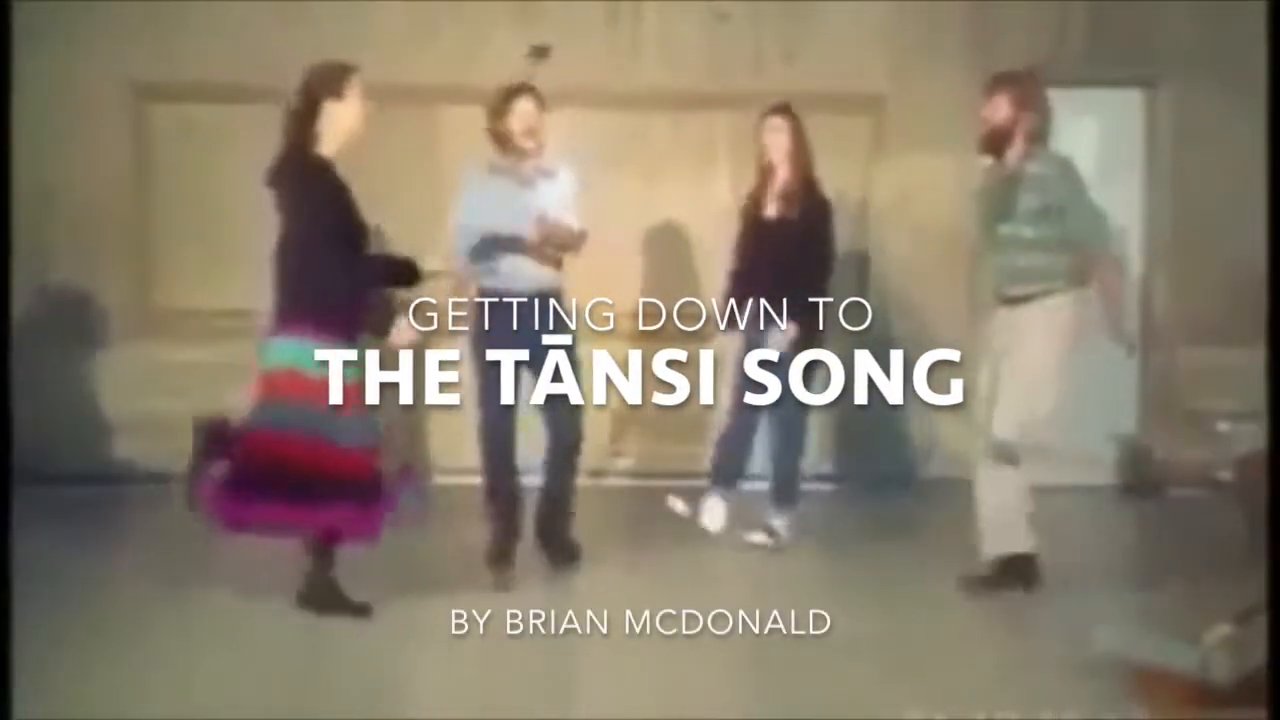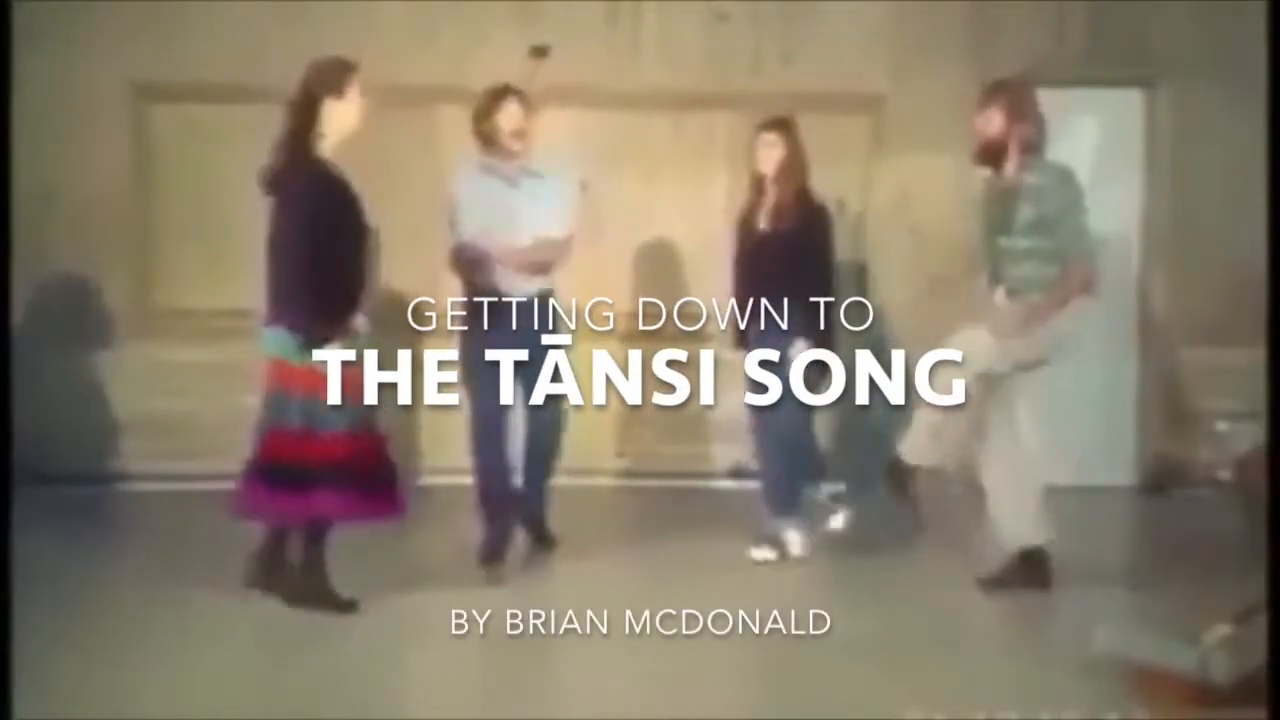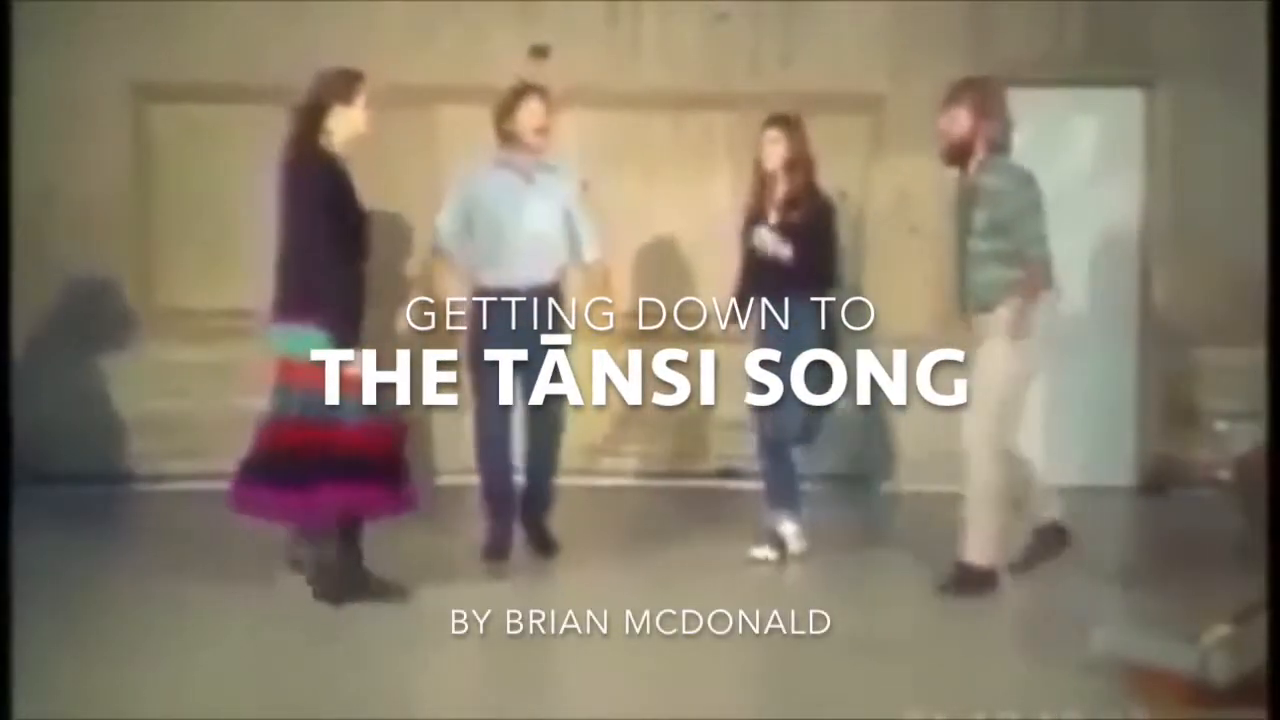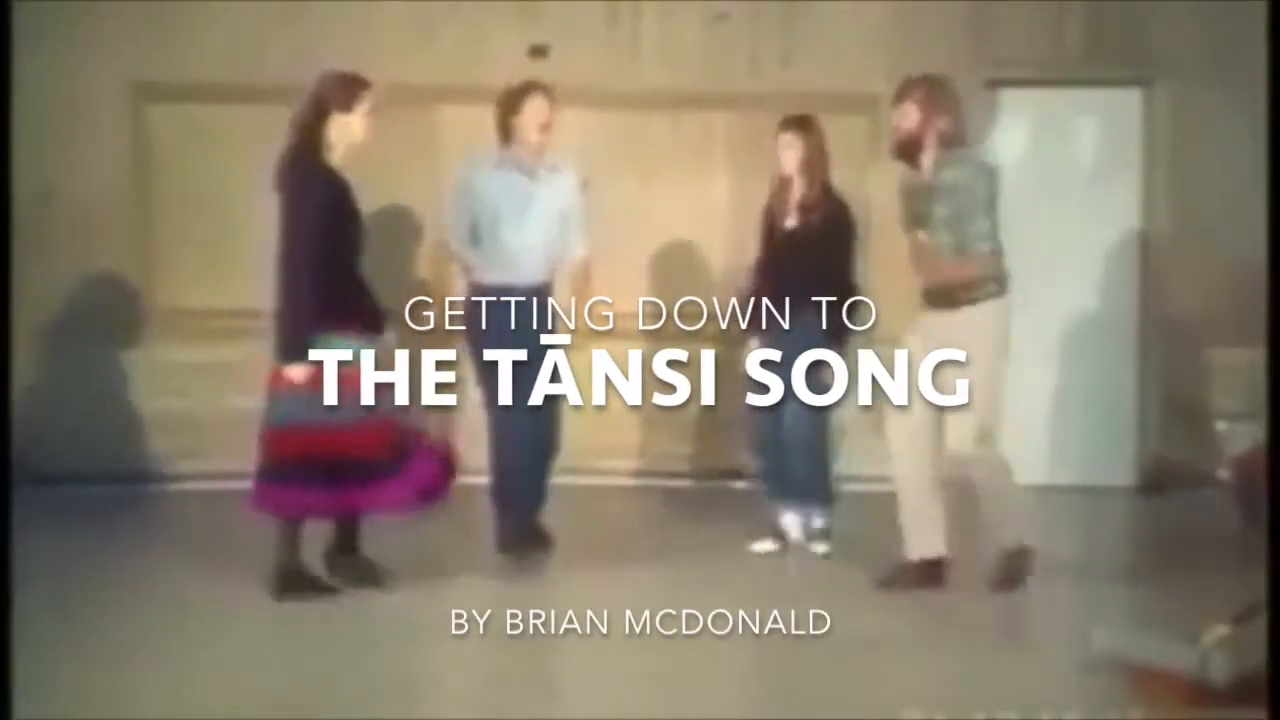
dt=0.4s
person 1, frame 1
left shoulder: (307, 175)
right shoulder: (314, 178)
left elbow: (344, 258)
right elbow: (328, 262)
left wrist: (413, 272)
left hip: (318, 335)
right hip: (315, 340)
left knee: (319, 460)
right knee: (323, 462)
person 1, frame 2
left shoulder: (315, 171)
right shoulder: (307, 174)
right elbow: (293, 259)
left wrist: (345, 314)
right wrist: (317, 335)
left hip: (317, 329)
right hip: (306, 335)
left knee: (313, 449)
right knee: (324, 450)
left ankle: (271, 561)
right ankle: (308, 573)
person 1, frame 3
left shoulder: (312, 170)
right shoulder: (321, 173)
right elbow: (326, 261)
left wrist: (346, 335)
right wrist: (348, 341)
left hip: (312, 328)
right hip: (317, 332)
left knee: (336, 445)
right knee: (342, 446)
left ankle: (333, 558)
right ankle: (334, 564)
person 1, frame 4
left shoulder: (316, 178)
right shoulder: (316, 183)
right elbow: (301, 268)
left wrist: (374, 316)
right wrist: (298, 350)
left hip: (331, 334)
right hip: (322, 340)
left knee: (322, 449)
right knee: (351, 442)
left ankle: (291, 566)
right ankle: (343, 553)
person 2, frame 1
left shoulder: (1055, 174)
right shoulder: (994, 177)
left elbow: (1099, 253)
left wrist: (1116, 320)
right wrist: (985, 308)
left hip: (1045, 313)
right hip: (1003, 315)
left knee: (1008, 430)
right knee: (995, 433)
right ankle: (1010, 554)
person 2, frame 2
left shoulder: (1053, 183)
right shoulder: (997, 187)
left elbow: (1080, 269)
left wrist: (1027, 317)
right wrist: (983, 288)
left hip: (1049, 317)
right hip: (1019, 313)
left knee: (956, 357)
right knee: (1004, 435)
left ankle: (915, 454)
right ankle: (1026, 553)
person 2, frame 3
left shoulder: (1011, 184)
right shoulder: (969, 184)
left elbow: (1038, 268)
left wrist: (1019, 314)
right wrist: (960, 307)
left hip: (1013, 324)
right hip: (989, 321)
left knee: (981, 434)
right knee: (989, 435)
left ankle: (978, 562)
right ankle: (1048, 523)
person 2, frame 4
left shoulder: (970, 175)
right shoulder: (914, 182)
left elbow: (986, 260)
left wrist: (935, 273)
left hip: (972, 317)
right hip: (929, 317)
left knee: (967, 442)
right knee: (904, 430)
left ankle: (1013, 544)
right ankle: (924, 555)
person 3, frame 1
left shoulder: (562, 180)
right shoulder: (477, 186)
left elbow: (573, 238)
right elbow: (464, 255)
left wrist: (550, 232)
right wrist: (466, 287)
left hip: (546, 308)
right hip: (497, 310)
left knee: (566, 422)
right knee: (497, 426)
left ankle: (554, 527)
right ankle: (504, 533)
person 3, frame 2
left shoulder: (552, 184)
right shoulder: (467, 185)
left elbow: (558, 244)
right elbow: (465, 253)
left wrist: (509, 253)
right wrist: (497, 271)
left hip: (536, 308)
right hip: (486, 311)
left knee: (547, 413)
right knee: (488, 422)
left ankle: (532, 509)
right ankle: (497, 528)
person 3, frame 3
left shoulder: (563, 183)
right shoulder: (478, 182)
left elbow: (587, 248)
right elbow: (446, 244)
left hip: (543, 306)
right hip: (493, 307)
left knee: (546, 415)
right knee: (490, 419)
left ankle: (536, 517)
right ankle: (501, 522)
person 3, frame 4
left shoulder: (565, 181)
right shoulder: (478, 178)
left elbow: (576, 252)
right elbow: (459, 246)
left hip: (536, 304)
right hip: (489, 307)
left knee: (543, 416)
right knee: (506, 415)
left ankle: (525, 515)
right ankle: (511, 522)
person 4, frame 1
left shoulder: (811, 203)
right shoulder: (756, 200)
left elbow: (818, 270)
right elbow: (745, 262)
left wrist: (795, 322)
right wrist: (735, 312)
left hip: (792, 324)
right hip: (759, 321)
left knee: (786, 420)
right knee: (743, 413)
left ankle: (779, 517)
right ankle: (717, 502)
person 4, frame 2
left shoulder: (808, 213)
right shoulder: (751, 214)
left elbow: (821, 281)
left wrist: (812, 337)
right wrist: (743, 331)
left hip: (798, 334)
right hip: (765, 332)
left knee: (785, 426)
right knee: (770, 428)
left ankle: (789, 528)
right ankle: (789, 527)
person 4, frame 3
left shoulder: (816, 208)
right shoulder: (759, 206)
left elbow: (825, 273)
left wrist: (785, 251)
right wrist: (744, 307)
left hip: (804, 321)
right hip: (772, 322)
left knee: (782, 424)
right knee: (770, 425)
right ankle: (785, 526)
person 4, frame 4
left shoulder: (832, 213)
right shoulder: (775, 208)
left elbow: (840, 283)
left wrist: (835, 340)
right wrist: (757, 328)
left hip: (815, 335)
right hip: (777, 331)
left knee: (806, 430)
right knee: (764, 426)
left ankle: (819, 520)
right ankle: (788, 518)
